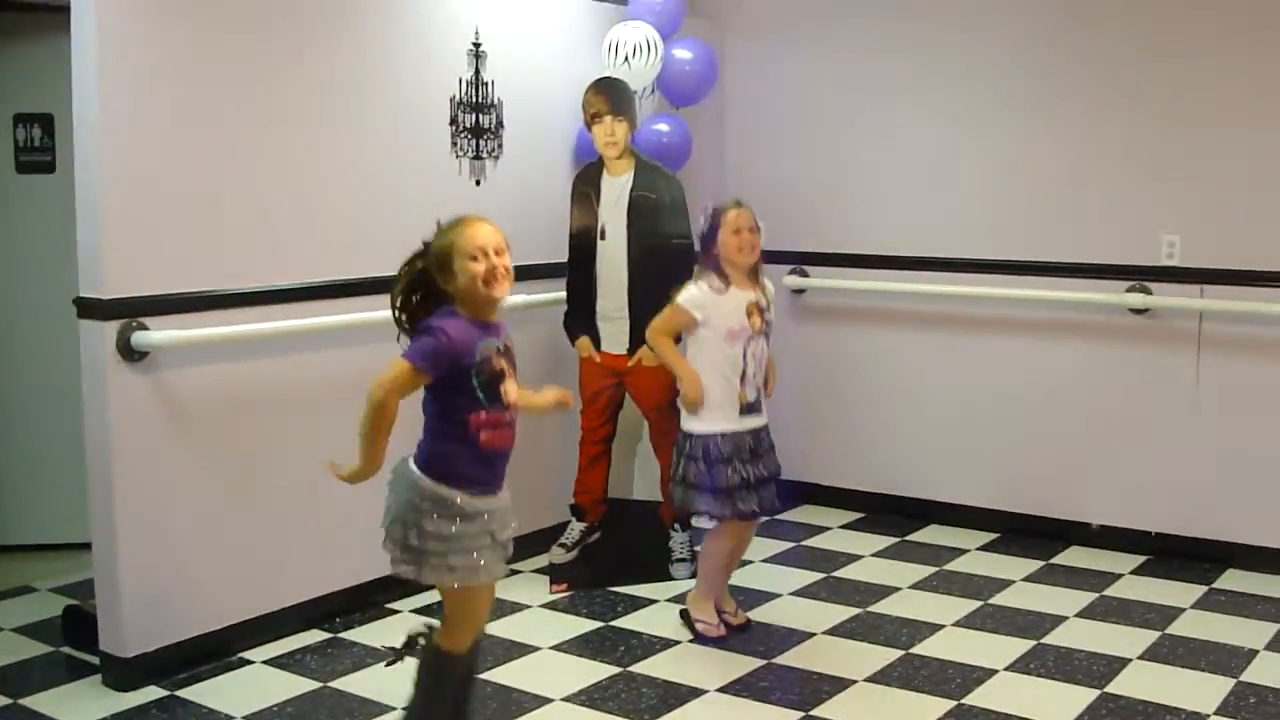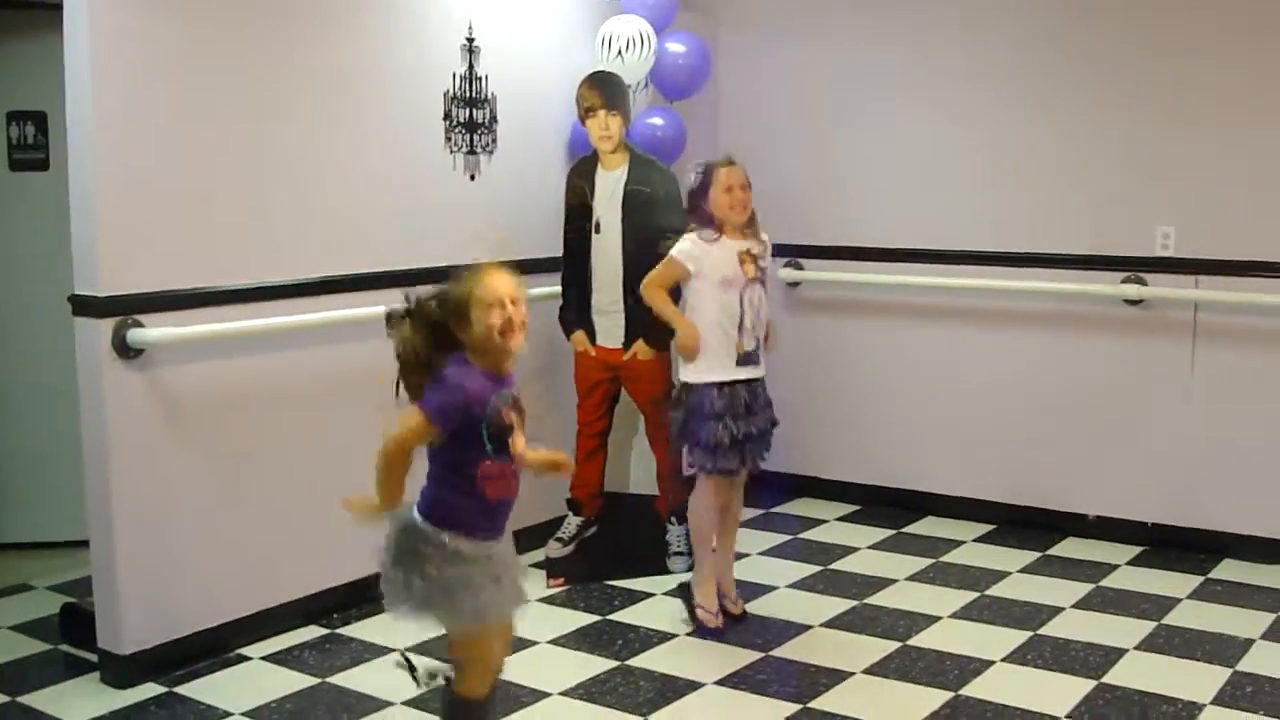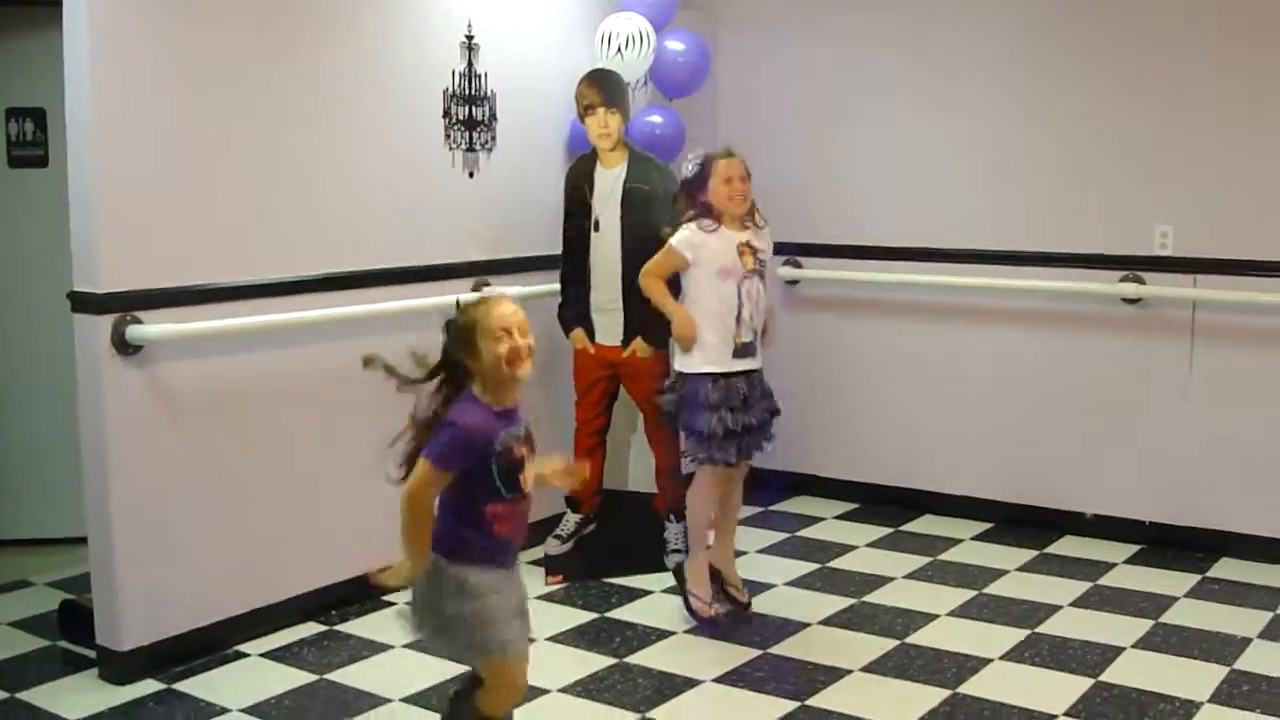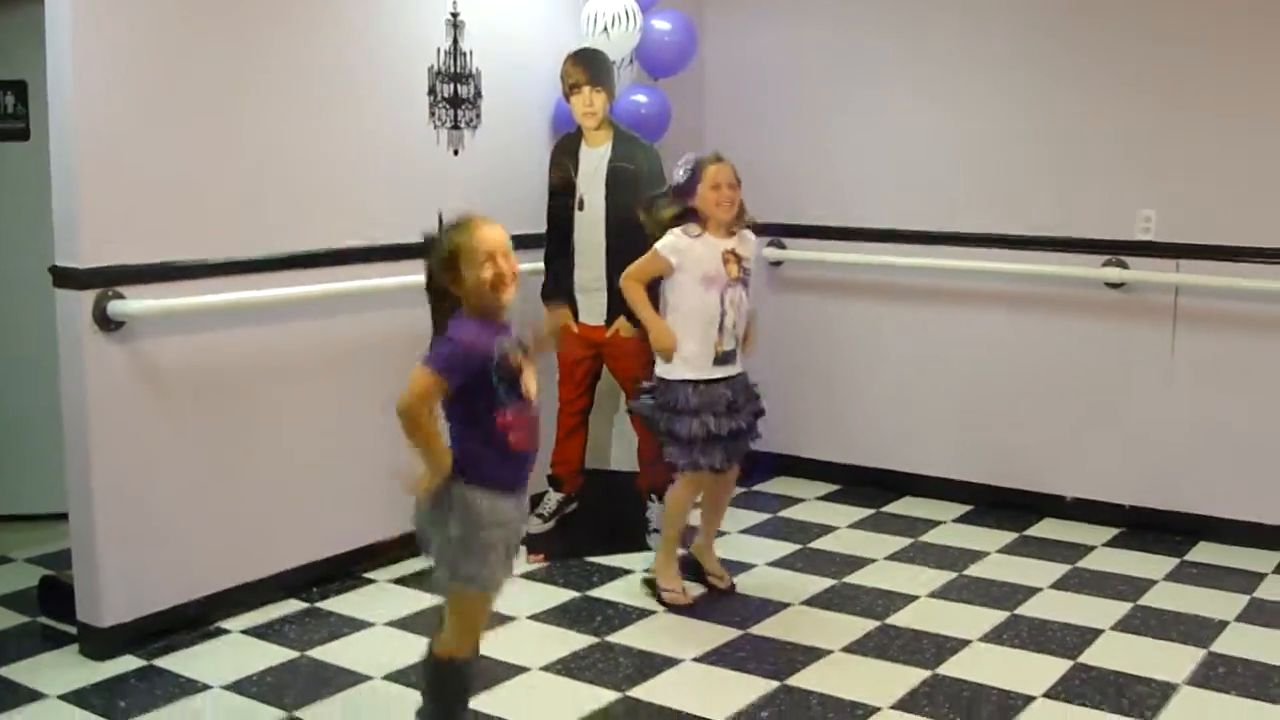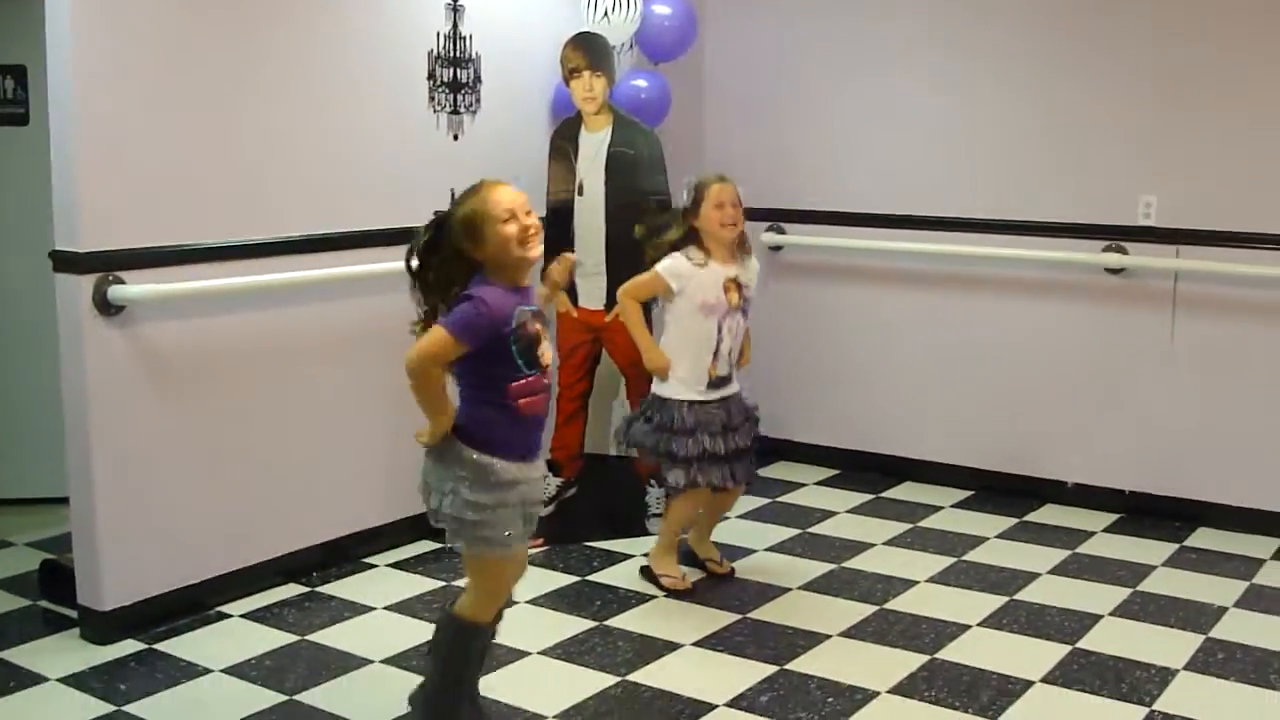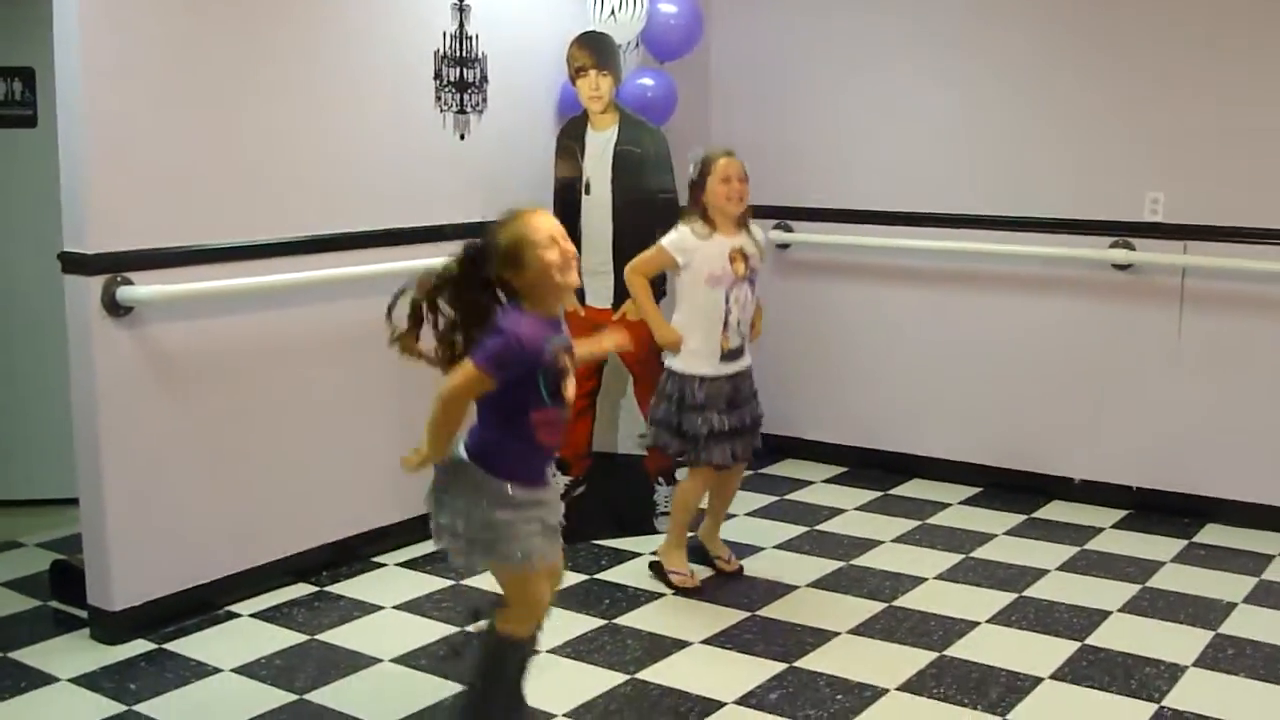
dt=0.1s
person 1, frame 1
left shoulder: (662, 186)
right shoulder: (585, 184)
left elbow: (680, 268)
right elbow: (577, 261)
right wrist: (576, 329)
left hip: (647, 343)
right hip: (596, 342)
left knee: (665, 438)
right knee: (593, 435)
left ankle: (677, 527)
right ankle: (585, 519)
person 1, frame 2
left shoulder: (656, 179)
right shoulder: (579, 178)
right elbow: (572, 256)
left wrist: (655, 333)
right wrist: (571, 323)
left hip: (642, 337)
right hip: (591, 336)
left knee: (661, 432)
right knee: (590, 429)
left ankle: (675, 520)
right ankle: (582, 514)
person 1, frame 3
left shoulder: (655, 177)
right shoulder: (578, 175)
right elbow: (571, 253)
left wrist: (654, 331)
right wrist: (571, 320)
left hip: (641, 335)
right hip: (590, 334)
left knee: (660, 429)
right knee: (588, 427)
left ankle: (673, 518)
right ankle: (581, 511)
person 1, frame 4
left shoulder: (640, 156)
right shoulder: (564, 153)
left elbow: (655, 237)
right elbow: (555, 232)
left wrist: (637, 310)
right wrist: (553, 299)
left hip: (624, 313)
right hip: (572, 312)
right knee: (570, 406)
left ankle: (654, 496)
right ankle: (562, 490)
person 1, frame 5
left shoulder: (640, 141)
right shoulder: (563, 139)
left elbow: (657, 222)
right elbow: (555, 215)
left hip: (624, 299)
right hip: (573, 298)
left knee: (642, 394)
right knee: (570, 391)
left ankle: (653, 482)
right ankle: (562, 474)
person 1, frame 6
left shoulder: (646, 139)
right shoulder: (570, 137)
left elbow: (664, 220)
right elbow: (562, 215)
left wrist: (645, 291)
left hip: (631, 296)
right hip: (581, 295)
left knee: (649, 392)
right knee: (578, 391)
left ankle: (662, 480)
right ankle: (572, 473)
person 2, frame 1
left shoulder: (491, 327)
right shoulder: (449, 334)
right elbow: (384, 393)
left wrist: (537, 400)
right wrist: (369, 463)
left hip: (480, 496)
right hip: (444, 497)
left knee: (476, 614)
right knee: (466, 620)
person 2, frame 2
left shoulder: (501, 374)
right shoulder: (461, 383)
right elbow: (398, 443)
left wrist: (536, 458)
right wrist: (386, 503)
left hip: (483, 539)
right hip: (447, 542)
left knee: (497, 647)
right knee: (484, 661)
person 2, frame 3
left shoulder: (509, 411)
right shoulder: (468, 424)
right elbow: (418, 494)
left wrist: (546, 474)
right wrist: (416, 563)
left hip: (494, 567)
right hip: (464, 575)
left knee: (504, 677)
person 2, frame 4
left shoulder: (494, 324)
right shoulder: (465, 337)
right elbow: (411, 403)
right wrist: (440, 464)
left hip: (503, 492)
right hip: (473, 498)
left knee: (471, 620)
right knee: (464, 627)
person 2, frame 5
left shoulder: (520, 288)
right shoulder: (485, 302)
right elbow: (420, 360)
left wrist: (549, 288)
right wrist: (441, 423)
left hip: (516, 461)
right hip: (483, 463)
left knee: (503, 578)
right knee: (489, 590)
person 2, frame 6
left shoulder: (549, 319)
right shoulder: (517, 333)
right elbow: (455, 391)
left wrist: (595, 347)
right wrist: (435, 452)
left hip: (526, 481)
right hip: (493, 485)
left knee: (548, 580)
right knee: (530, 601)
person 3, frame 1
left shoulder: (763, 289)
right shoulder: (703, 293)
right elbow: (655, 333)
left wrist: (769, 367)
right wrist: (686, 374)
left hip: (752, 425)
right hip: (711, 427)
left knee: (749, 517)
right knee: (730, 518)
left ankle: (718, 592)
right ankle: (700, 600)
person 3, frame 2
left shoulder: (759, 244)
right shoulder: (696, 247)
right elbow: (650, 287)
left wrist: (766, 325)
right wrist: (682, 325)
left hip: (749, 377)
right hip: (708, 380)
left knee: (738, 475)
right knee: (713, 477)
left ankle: (721, 570)
right ankle: (704, 578)
person 3, frame 3
left shoulder: (760, 236)
right shoulder: (695, 237)
right elbow: (648, 276)
left wrist: (765, 316)
right wrist: (678, 315)
left hip: (747, 369)
right hip: (704, 372)
left knee: (738, 467)
right knee: (712, 468)
left ankle: (724, 560)
right ankle: (696, 565)
person 3, frame 4
left shoulder: (745, 243)
right shoulder: (681, 244)
right elbow: (630, 280)
left wrist: (747, 324)
right wrist: (657, 327)
left hip: (730, 376)
right hip: (685, 378)
left knee: (728, 471)
right knee: (693, 473)
left ankle: (703, 549)
right ankle: (665, 560)
person 3, frame 5
left shoulder: (747, 264)
right shoulder: (682, 266)
right elbow: (627, 296)
left wrist: (744, 344)
right wrist: (649, 349)
left hip: (724, 394)
right hip: (681, 395)
left knee: (732, 482)
right knee: (695, 486)
left ankle: (699, 542)
right ankle: (661, 555)
person 3, frame 6
left shoulder: (752, 237)
right shoulder: (687, 238)
right elbow: (635, 273)
left wrist: (755, 314)
right wrist: (658, 324)
left hip: (735, 369)
right hip: (692, 370)
left knee: (733, 465)
right knee: (705, 467)
left ankle: (709, 538)
right ankle: (672, 551)
